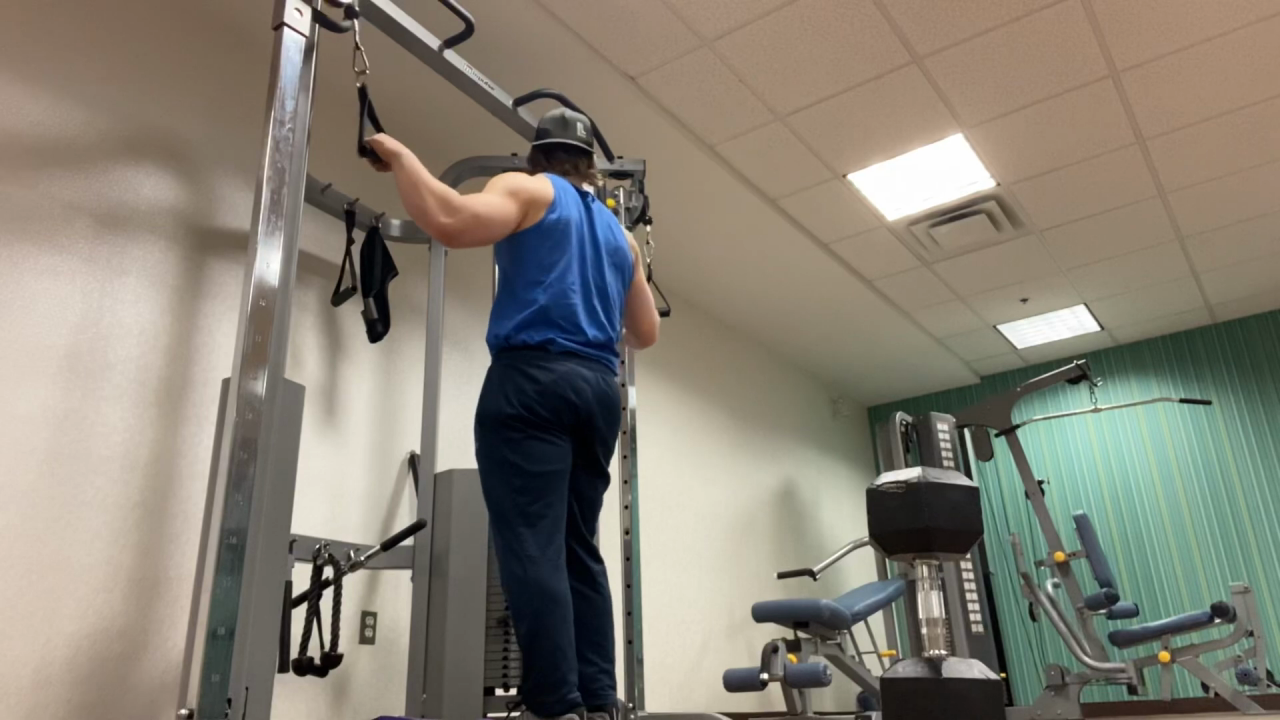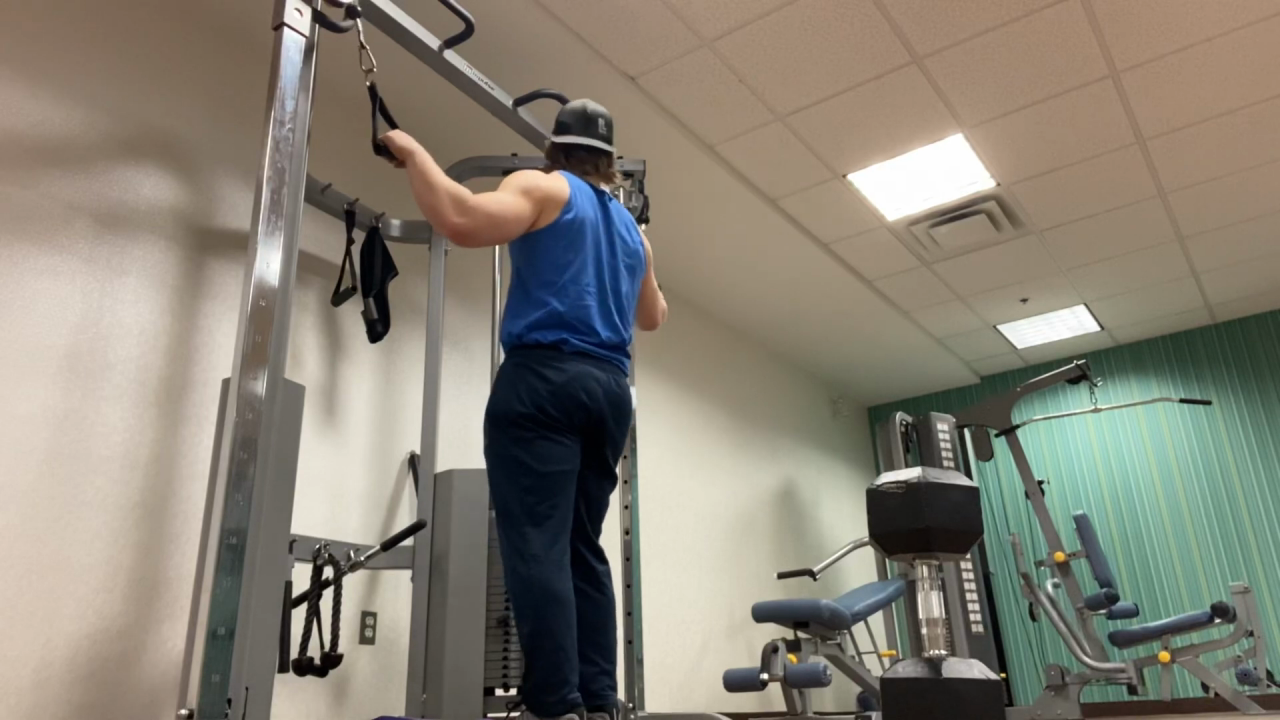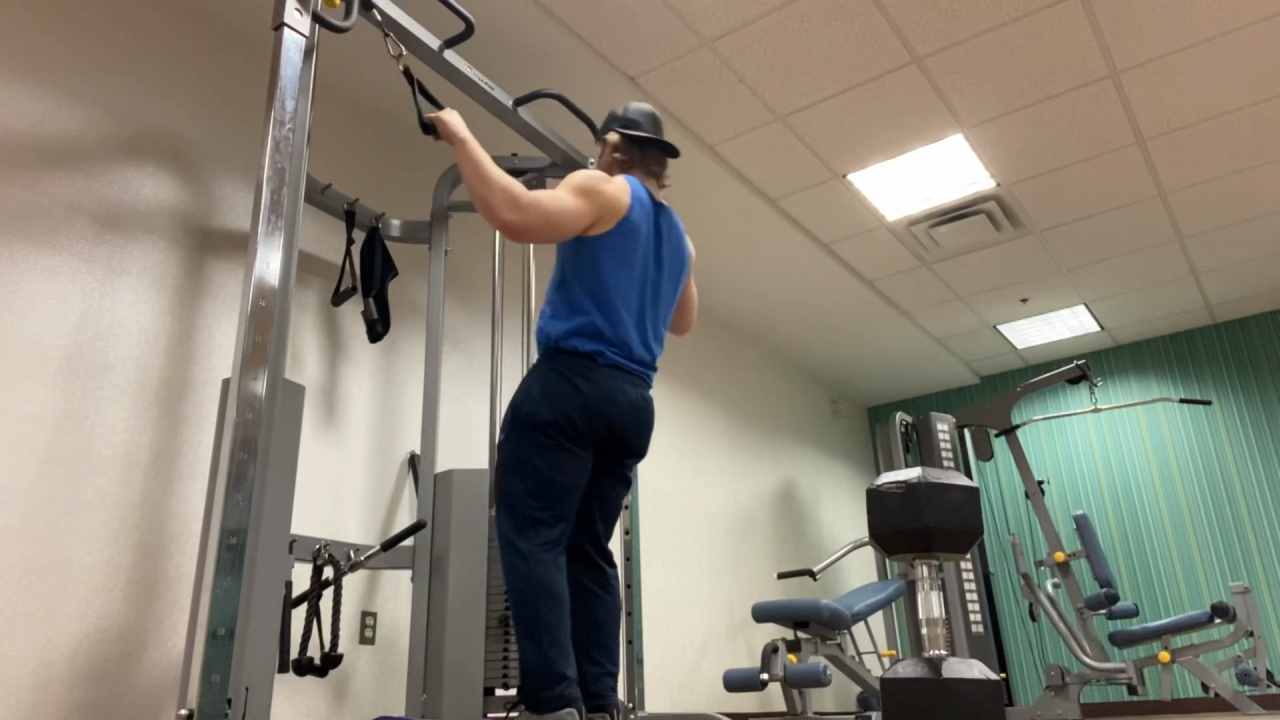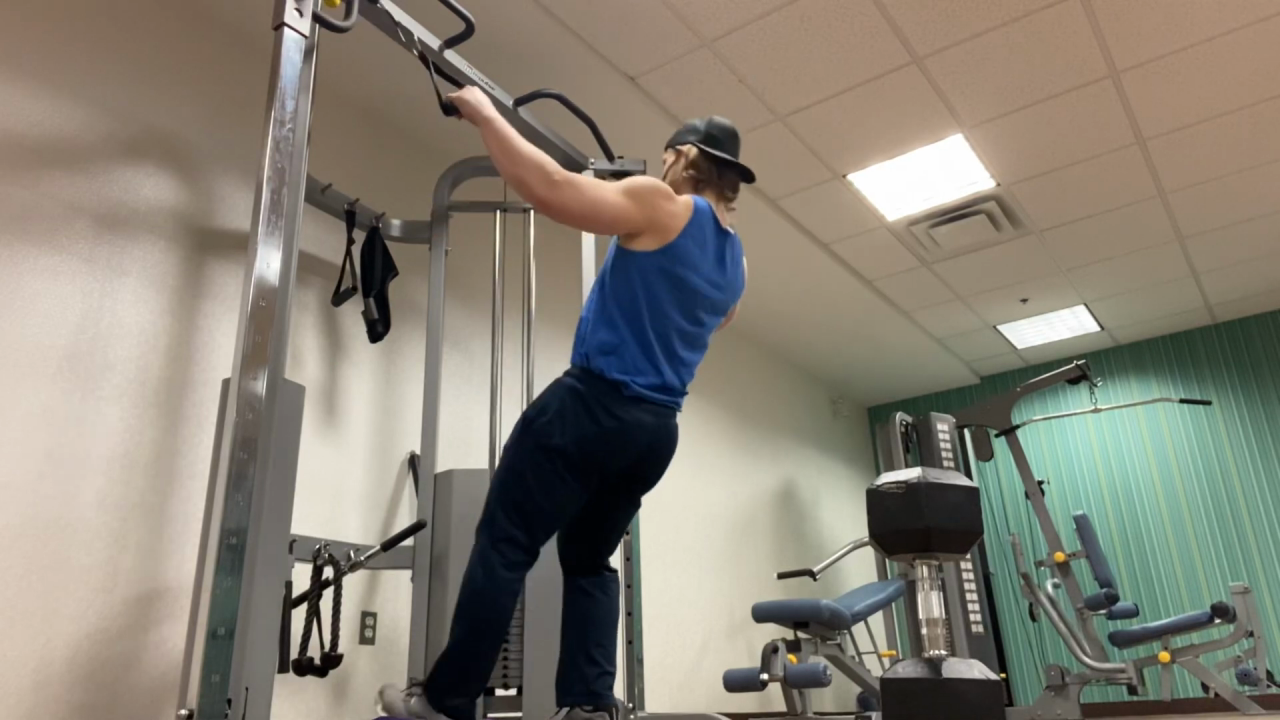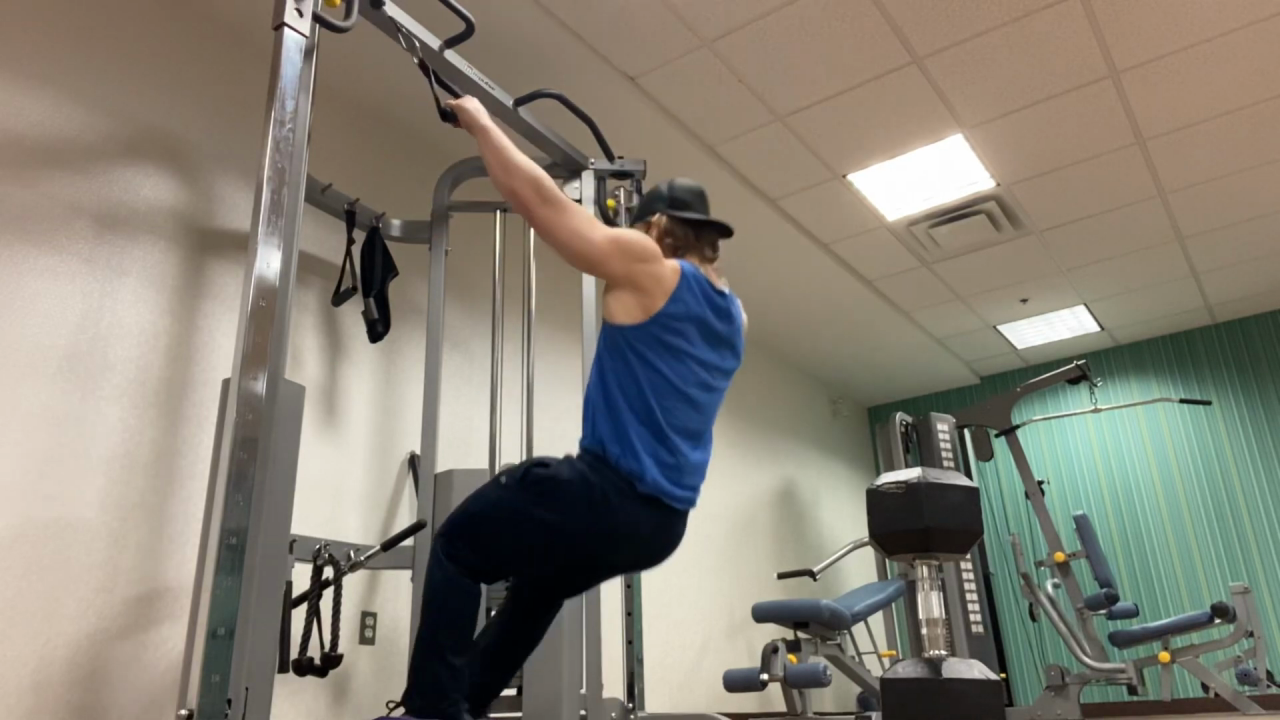
dt=0.4s
person 1, frame 1
left shoulder: (528, 191)
right shoulder: (619, 233)
left elbow: (449, 220)
right elbow: (646, 332)
left wrist: (400, 157)
left hip: (531, 381)
right hip: (598, 390)
left knee: (532, 547)
right knee: (577, 550)
person 1, frame 2
left shoulder: (543, 188)
right shoulder: (631, 229)
left elbow: (462, 220)
right elbow: (653, 316)
left wrist: (413, 153)
left hip: (543, 381)
right hip: (610, 391)
left knee: (537, 547)
right knee: (581, 550)
person 1, frame 3
left shoulder: (601, 190)
right shoulder: (678, 235)
left elbow: (515, 215)
right elbow: (683, 320)
left wrist: (461, 137)
left hip: (571, 386)
right hip: (632, 401)
left knee: (531, 539)
right knee: (588, 551)
person 1, frame 4
left shoulder: (660, 205)
right shoulder: (734, 258)
left elbow: (549, 189)
left wrist: (485, 114)
left hip: (594, 405)
right hip: (655, 428)
left knee: (504, 543)
right knee: (589, 559)
person 1, frame 5
left shoulder: (647, 270)
right shoulder: (732, 314)
left elbow: (540, 200)
left wrist: (480, 122)
left hip: (606, 491)
right hip: (659, 523)
left knee: (458, 549)
right knee: (544, 568)
